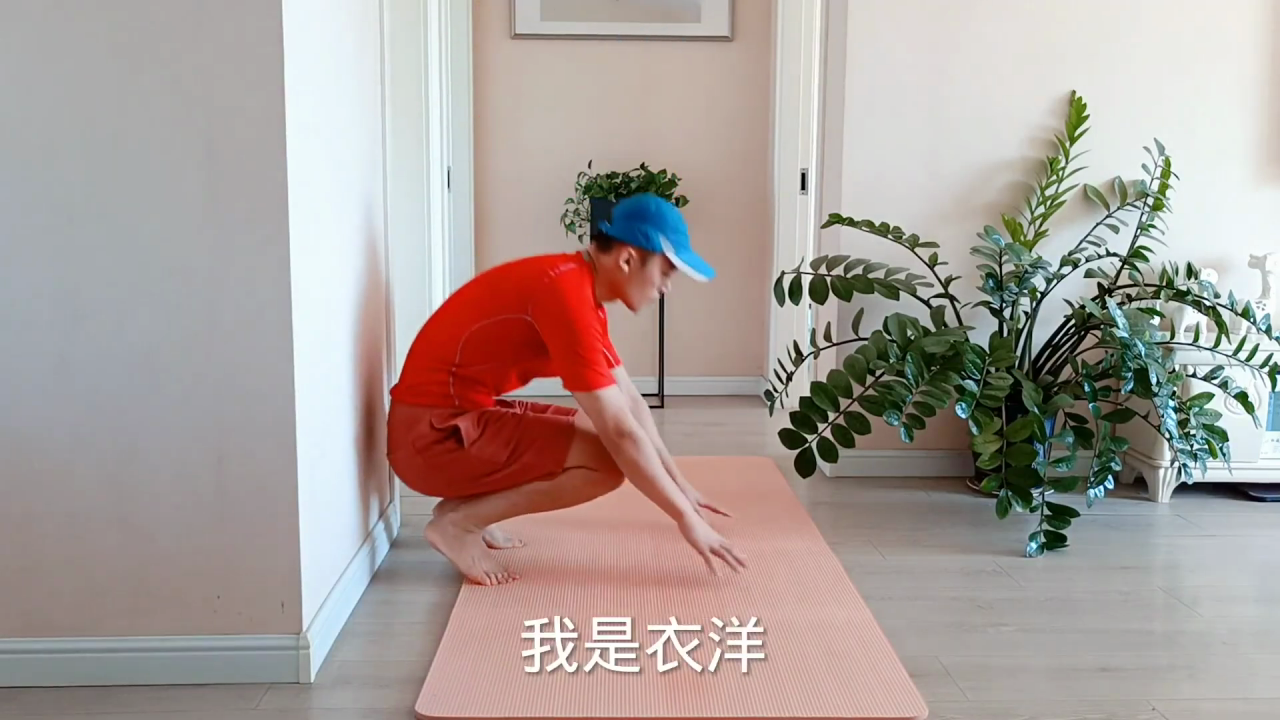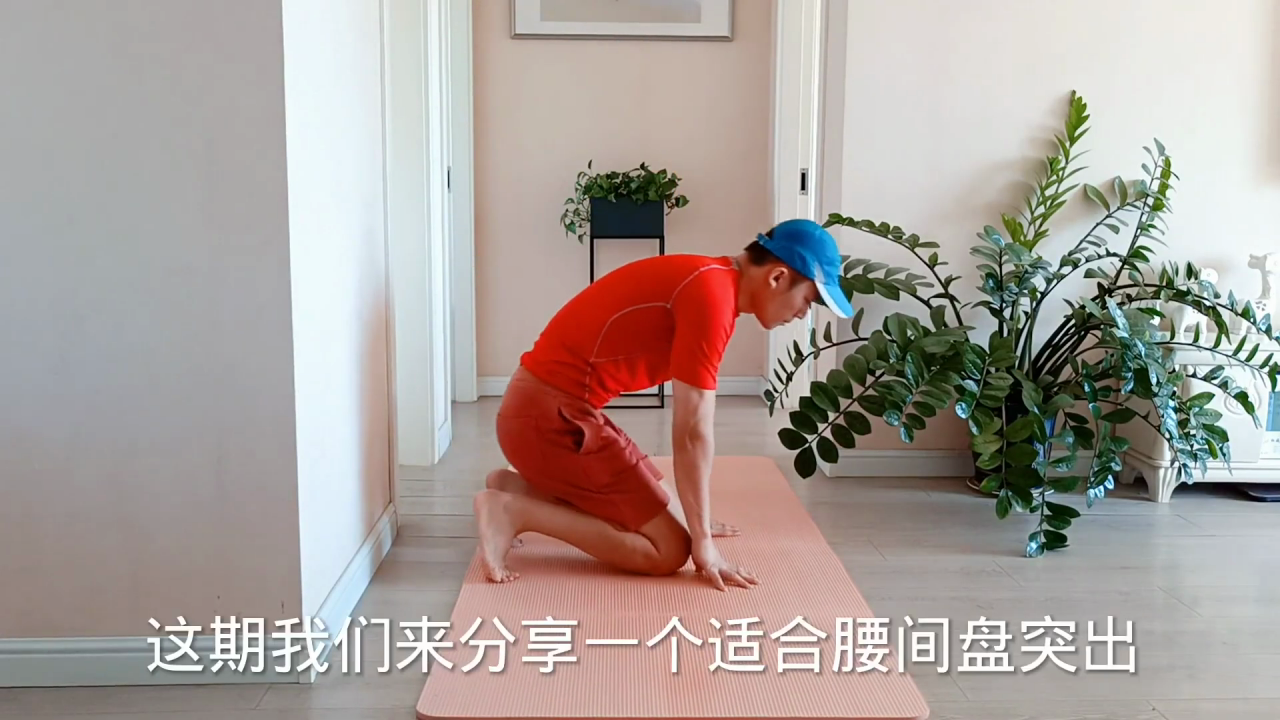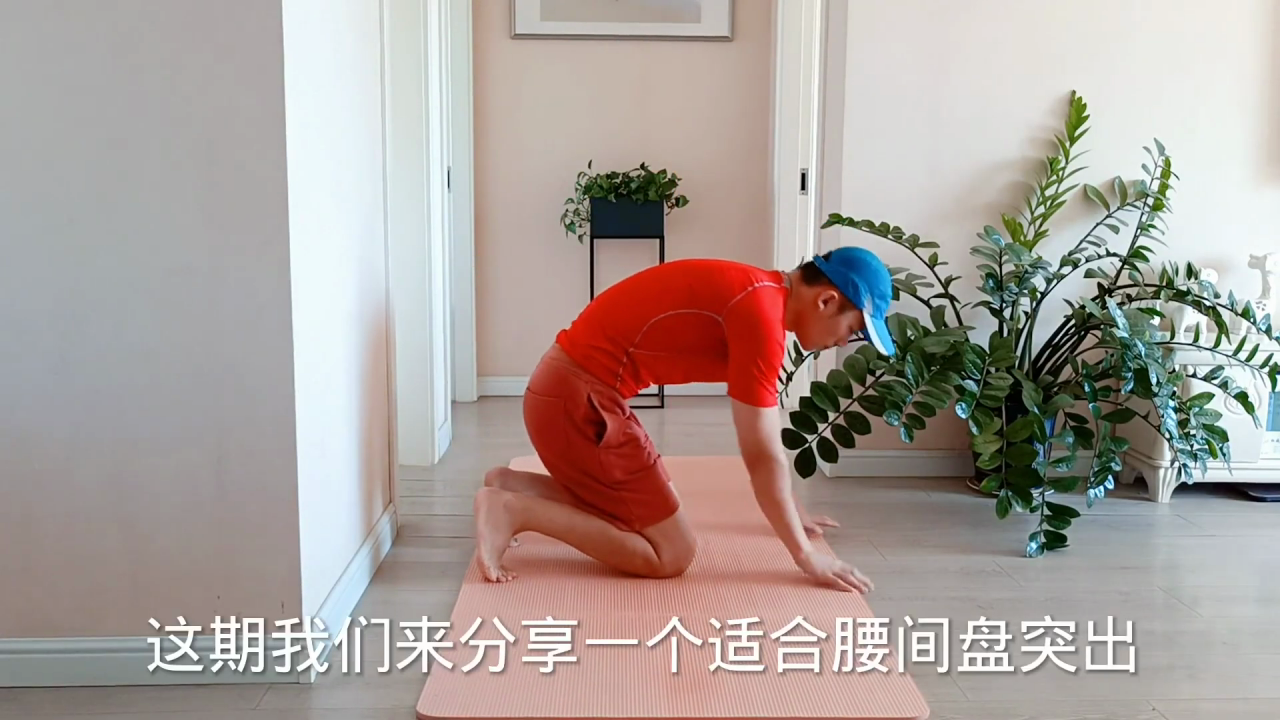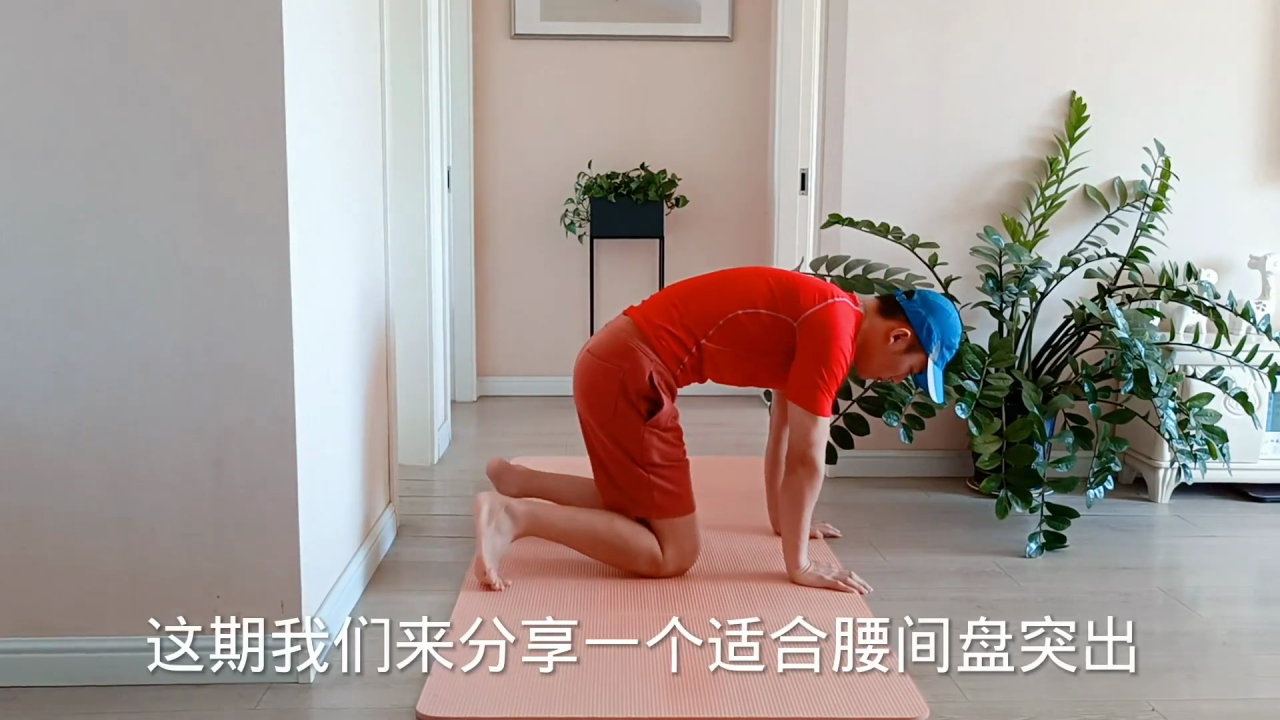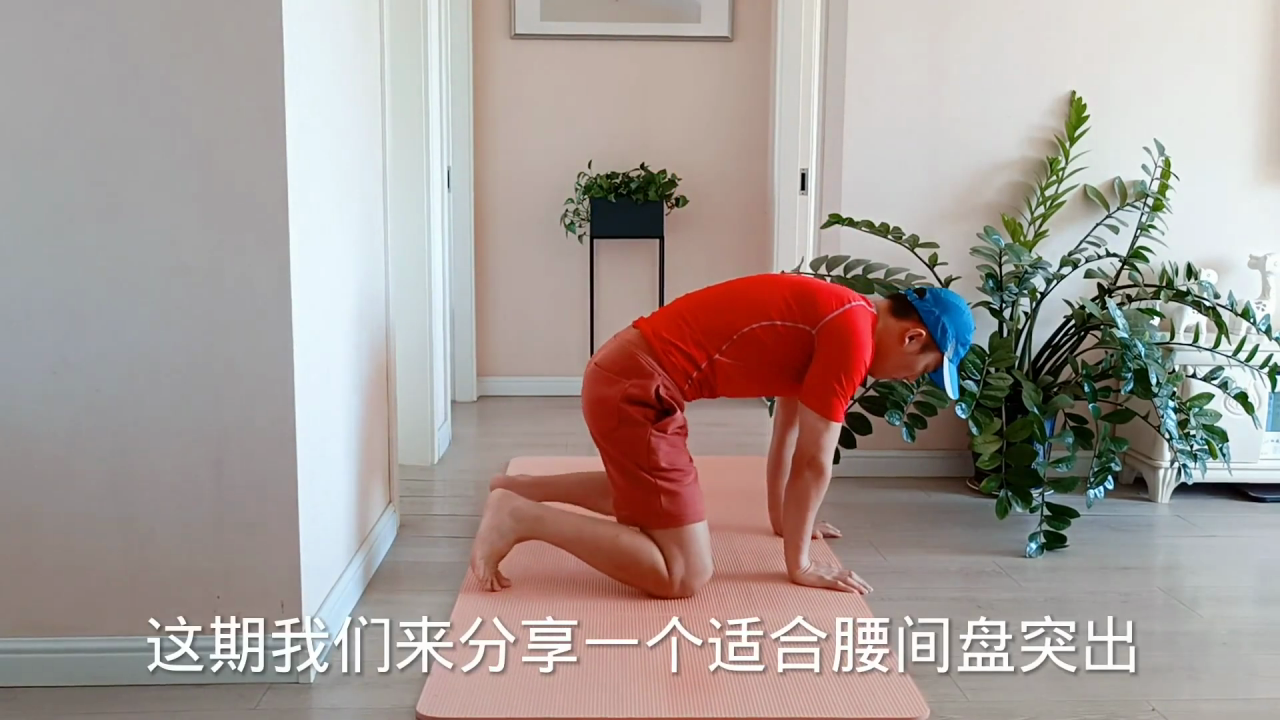
dt=0.7s
person 1, frame 1
left shoulder: (582, 288)
right shoulder: (567, 297)
left elbow: (629, 403)
right elbow: (620, 431)
left wrist: (680, 489)
right wrist: (687, 519)
left hip: (451, 414)
right hip: (432, 436)
left knee: (599, 434)
right knee: (606, 461)
left ankle: (466, 502)
right ankle: (459, 523)
person 1, frame 2
left shoulder: (709, 281)
right shoulder: (712, 296)
left elbow: (692, 424)
right elbow: (692, 433)
left wrist: (695, 517)
right wrist: (703, 542)
left hip: (546, 405)
right hip: (551, 415)
left knee: (661, 508)
right knee: (668, 550)
left ankle: (518, 487)
right ankle: (512, 510)
person 1, frame 3
left shoulder: (763, 295)
right shoulder: (761, 313)
left elbow: (759, 432)
right elbow: (761, 452)
left wrist: (782, 514)
right wrist: (803, 553)
left hip: (572, 385)
right hip: (577, 398)
left knee: (638, 508)
right knee: (671, 554)
left ankle: (512, 486)
right ankle: (512, 511)
person 1, frame 4
left shoulder: (818, 313)
right shoulder: (834, 329)
left elbow: (783, 432)
right elbow: (806, 458)
left wrist: (784, 520)
right wrist: (798, 564)
left hip: (612, 360)
right hip: (630, 373)
left knee: (635, 508)
right knee: (673, 555)
left ankle: (515, 481)
right ankle: (512, 515)
person 1, frame 5
left shoulder: (830, 314)
right shoulder: (851, 335)
left elbow: (788, 430)
right elbow: (813, 461)
left wrist: (784, 519)
right wrist: (798, 563)
left hip: (620, 370)
right hip: (636, 391)
left knee: (648, 496)
right knee: (684, 576)
left ankle: (522, 489)
right ankle: (519, 516)
